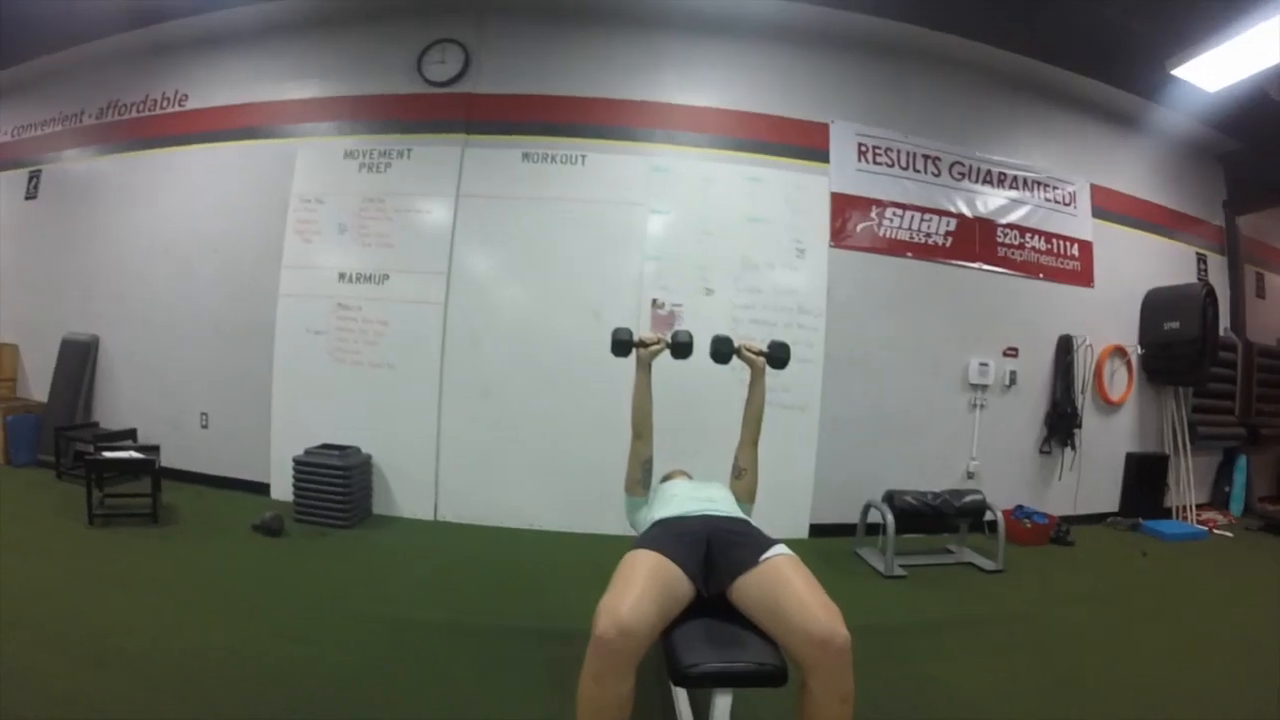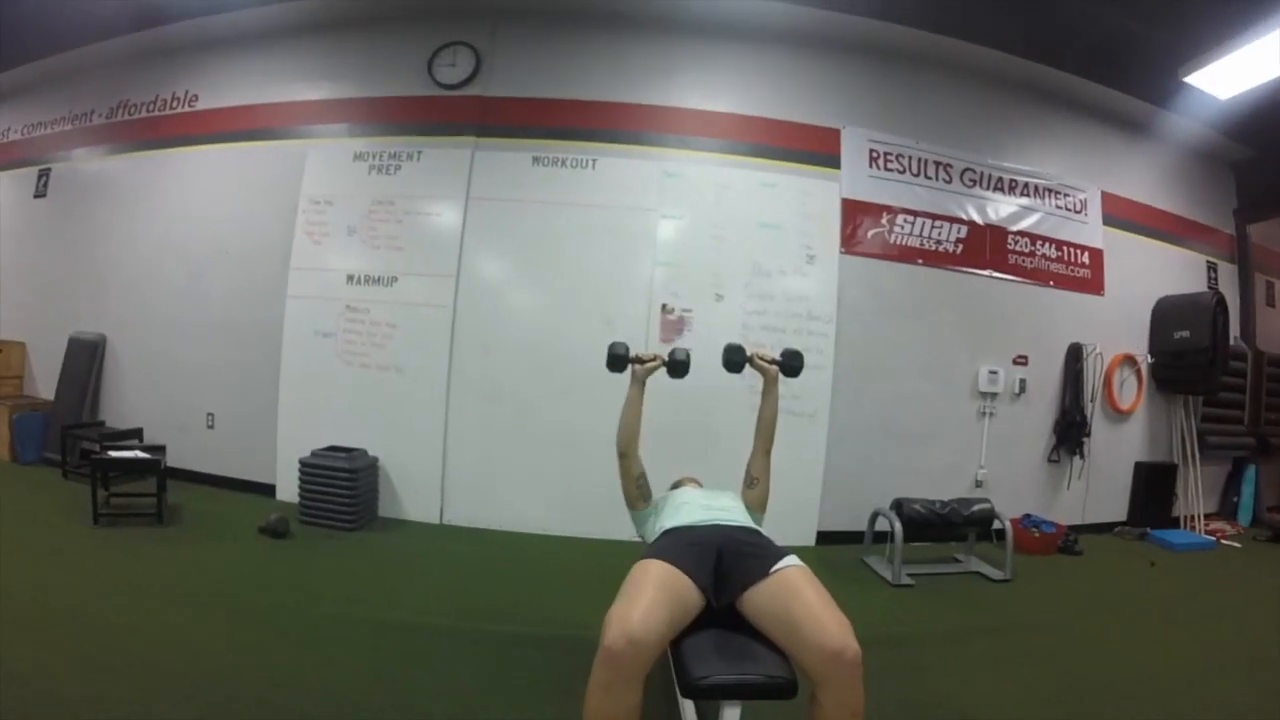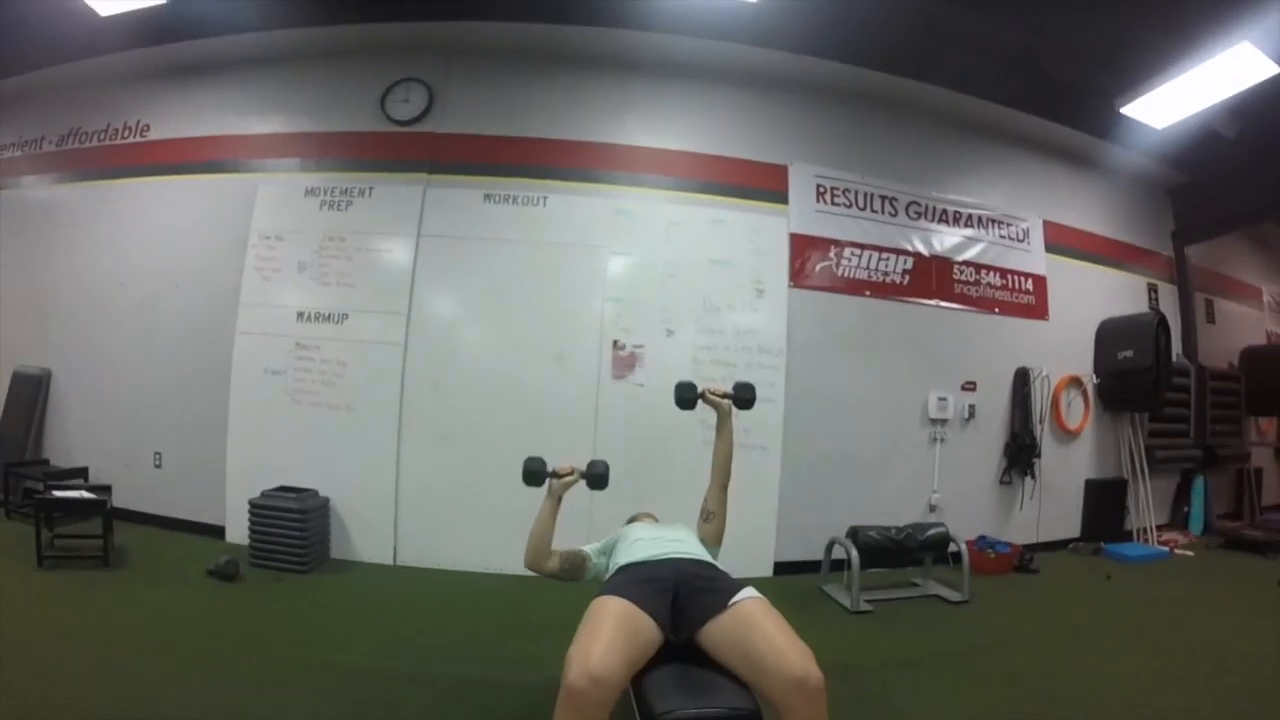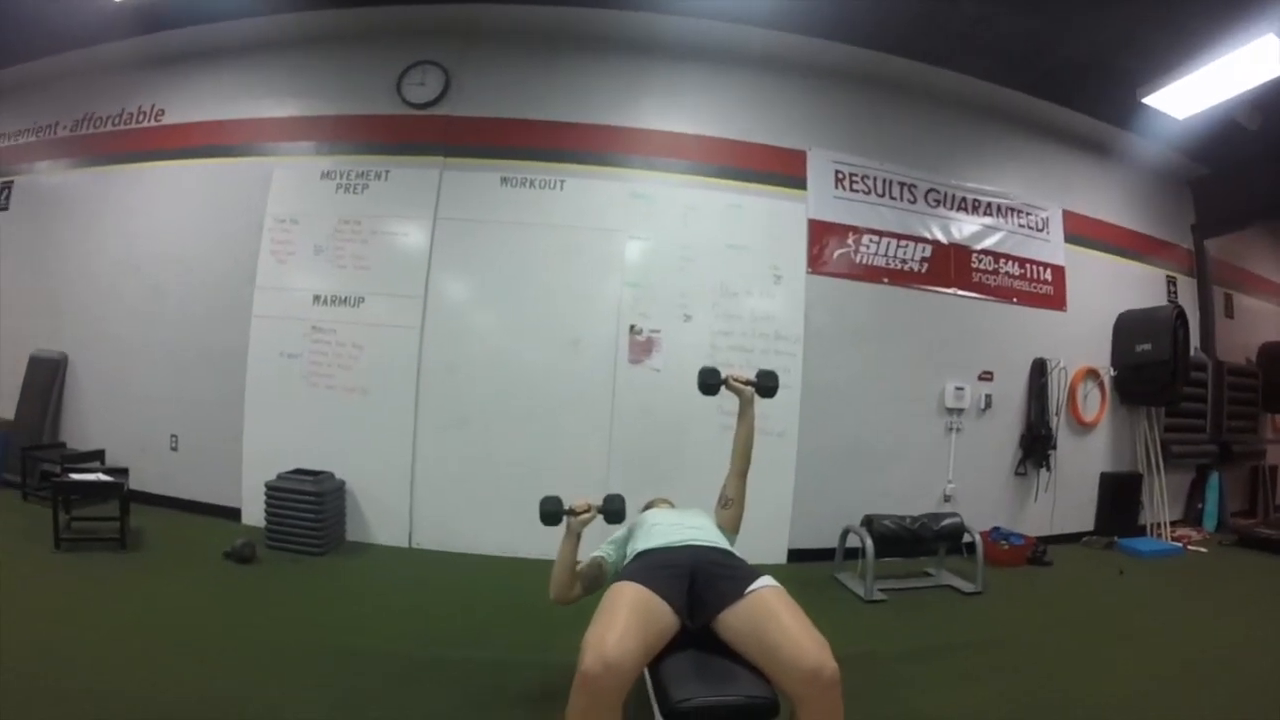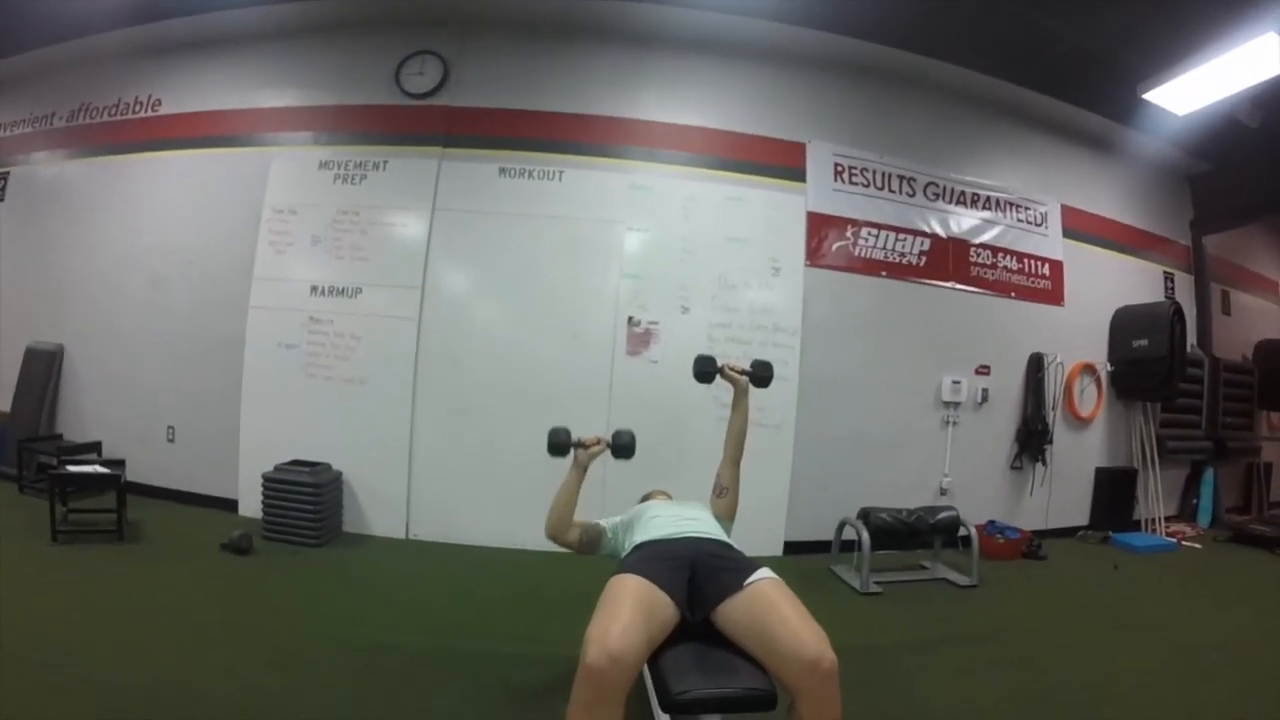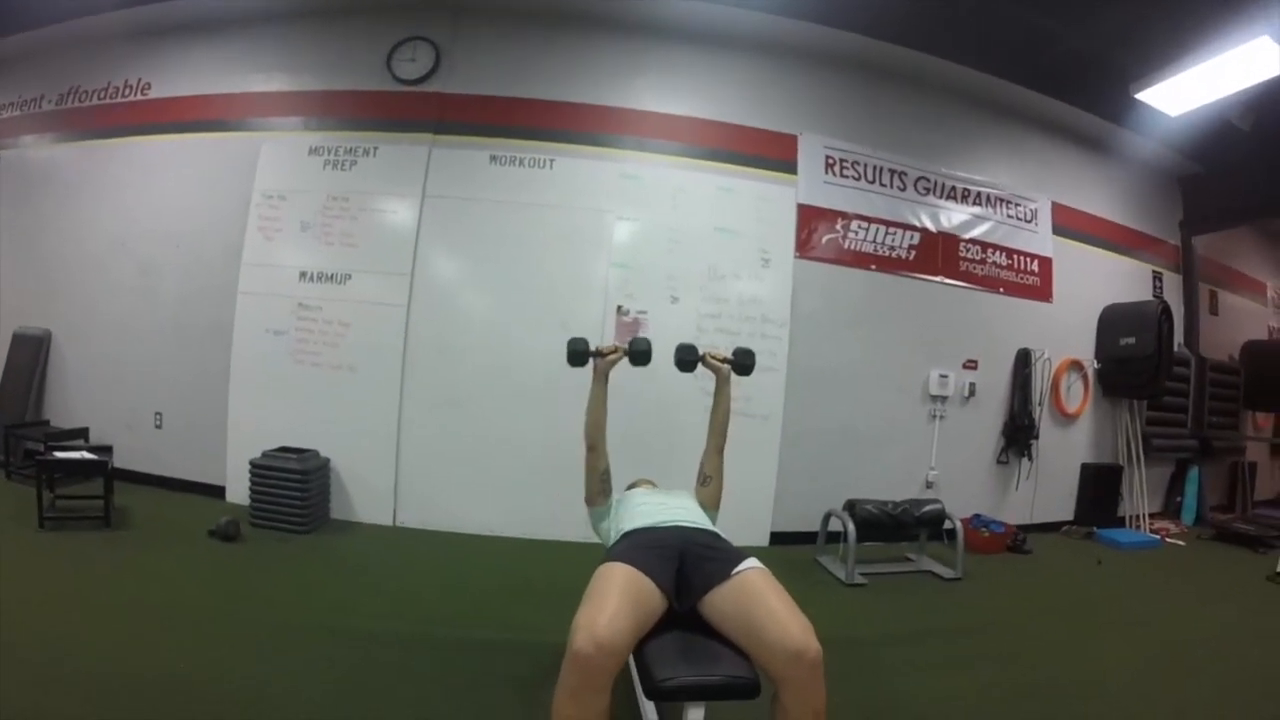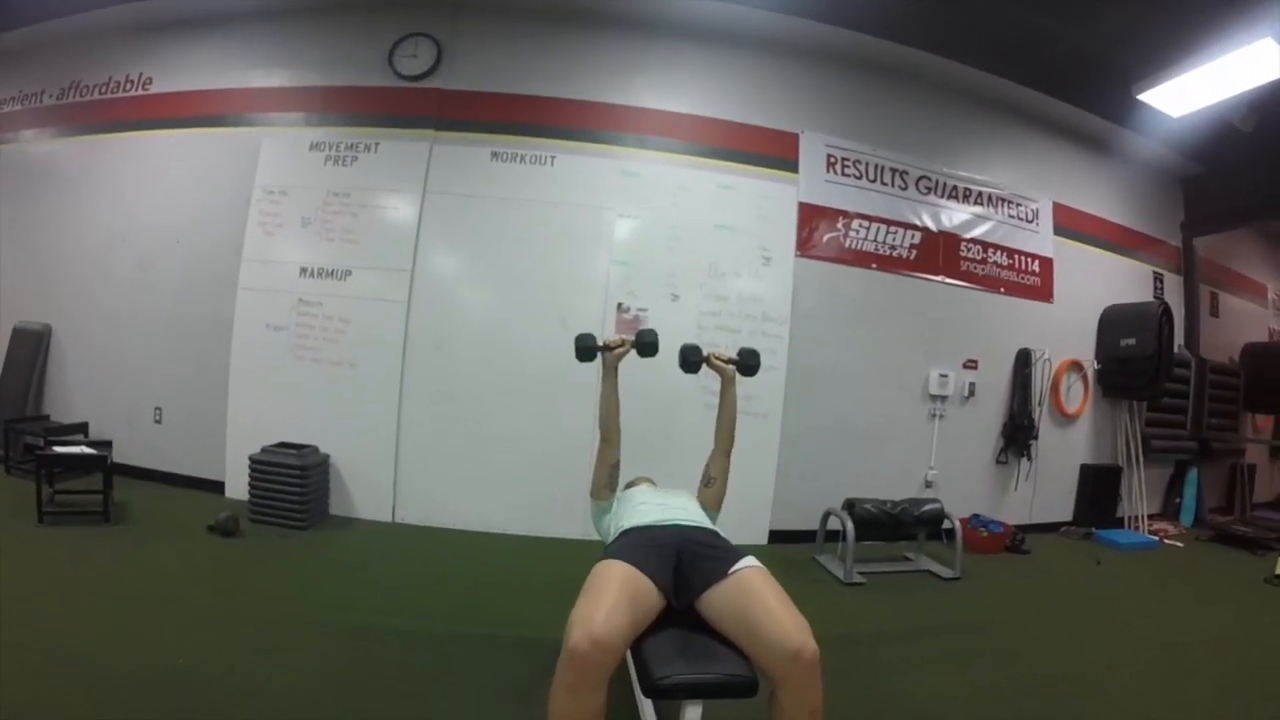
dt=0.4s
person 1, frame 1
left shoulder: (729, 497)
right shoulder: (649, 504)
left elbow: (748, 442)
right elbow: (641, 438)
left wrist: (758, 373)
right wrist: (643, 367)
left knee: (832, 642)
right knee: (612, 635)
person 1, frame 2
left shoulder: (737, 503)
right shoulder: (658, 510)
left elbow: (761, 452)
right elbow: (627, 453)
left wrist: (770, 383)
right wrist: (639, 383)
left knee: (842, 656)
right knee: (621, 647)
person 1, frame 3
left shoulder: (693, 538)
right shoulder: (613, 545)
left elbow: (718, 486)
right elbow: (539, 562)
left wrist: (724, 417)
right wrist: (554, 496)
left knee: (804, 683)
right knee: (583, 684)
person 1, frame 4
left shoulder: (710, 524)
right shoulder: (628, 534)
left elbow: (737, 474)
right elbow: (563, 593)
left wrist: (746, 404)
right wrist: (574, 531)
left knee: (820, 674)
right knee: (598, 671)
person 1, frame 5
left shoulder: (709, 515)
right shoulder: (625, 526)
left elbow: (731, 462)
right elbow: (558, 529)
left wrist: (741, 395)
right wrist: (580, 465)
left knee: (819, 667)
right knee: (601, 665)
person 1, frame 6
left shoulder: (693, 504)
right shoulder: (612, 512)
left elbow: (714, 450)
right elbow: (595, 448)
left wrist: (723, 381)
right wrist: (599, 377)
left knee: (804, 657)
right knee: (589, 652)
person 1, frame 7
left shoulder: (696, 506)
right shoulder: (613, 509)
left elbow: (722, 449)
right elbow: (610, 440)
left wrist: (727, 382)
right wrist: (610, 369)
left hip: (708, 545)
left knee: (801, 656)
right knee: (584, 648)
